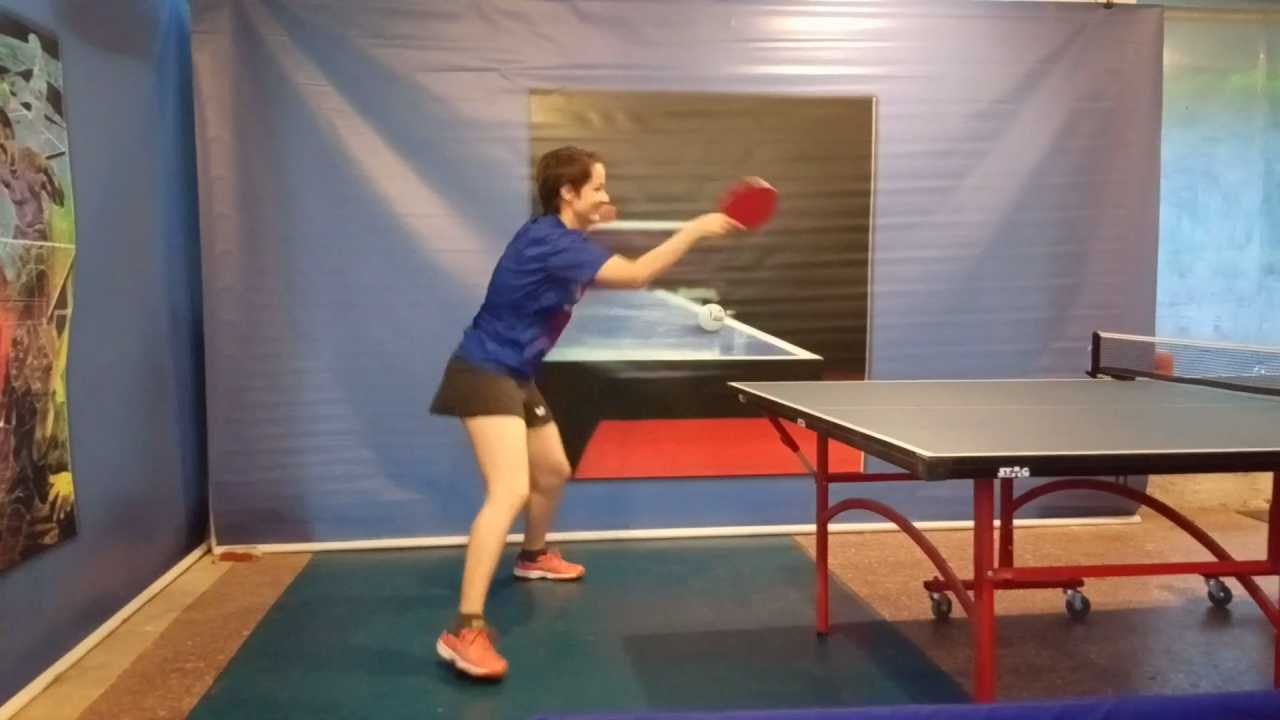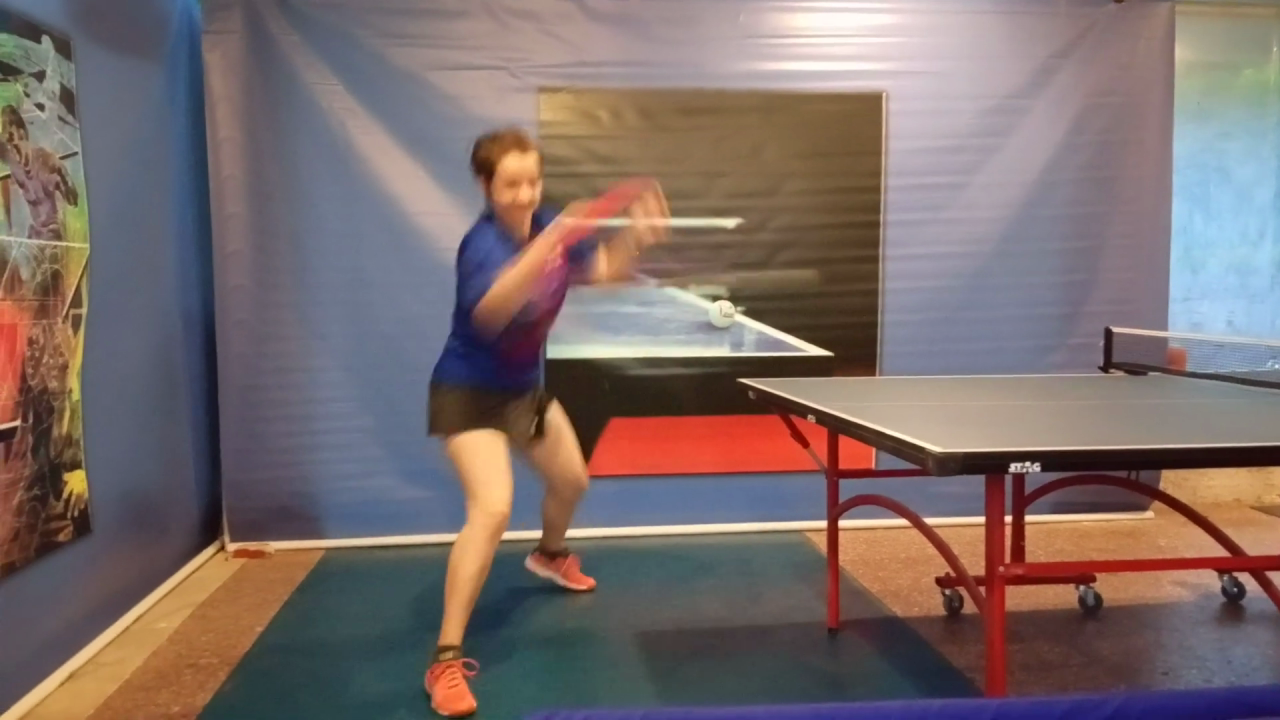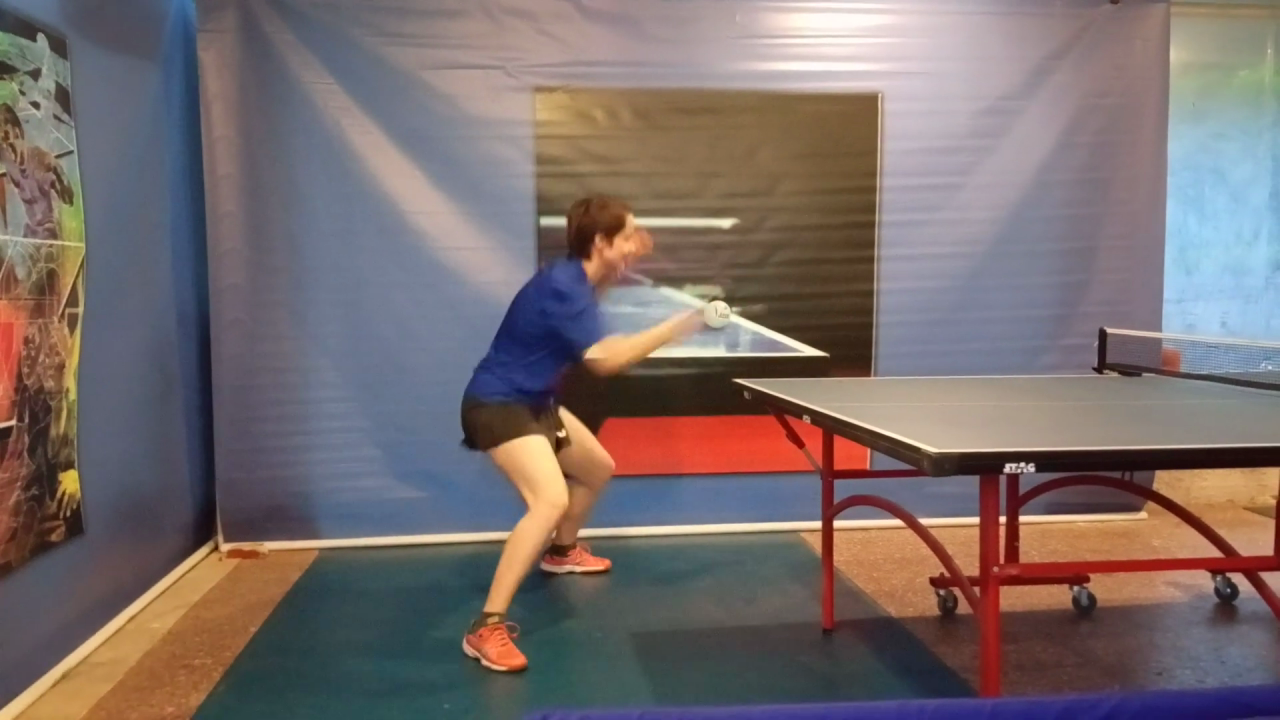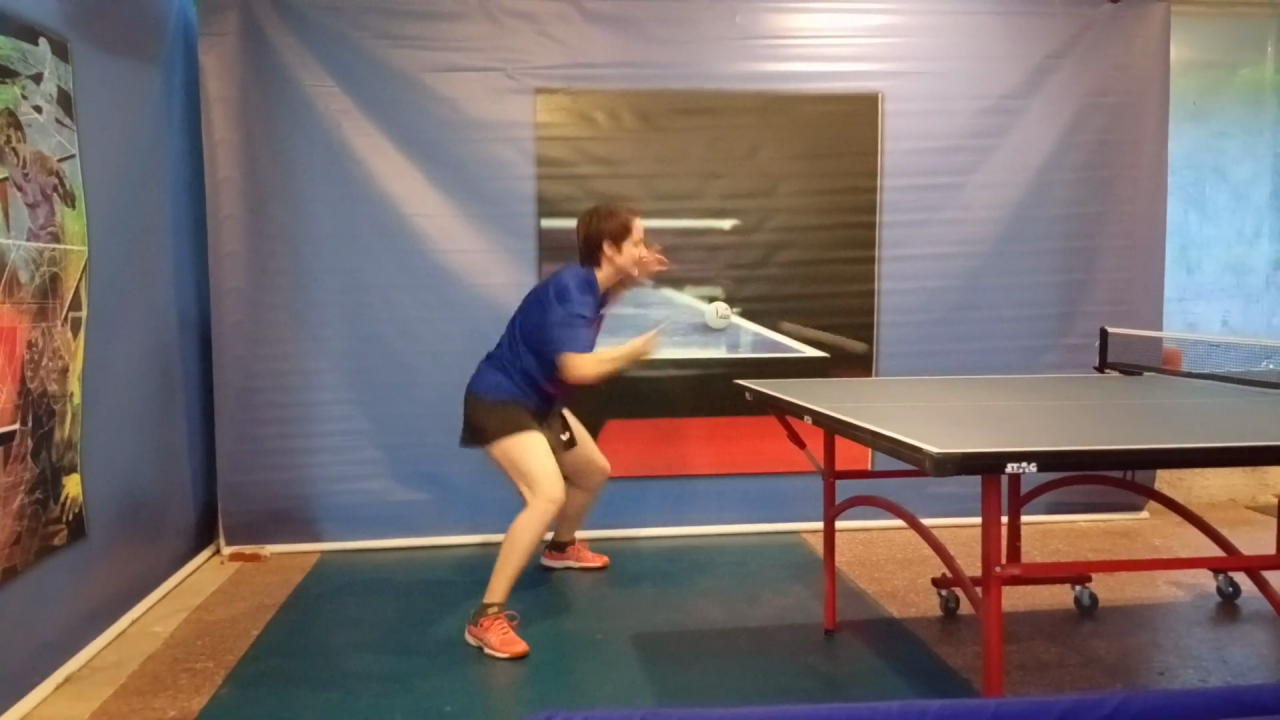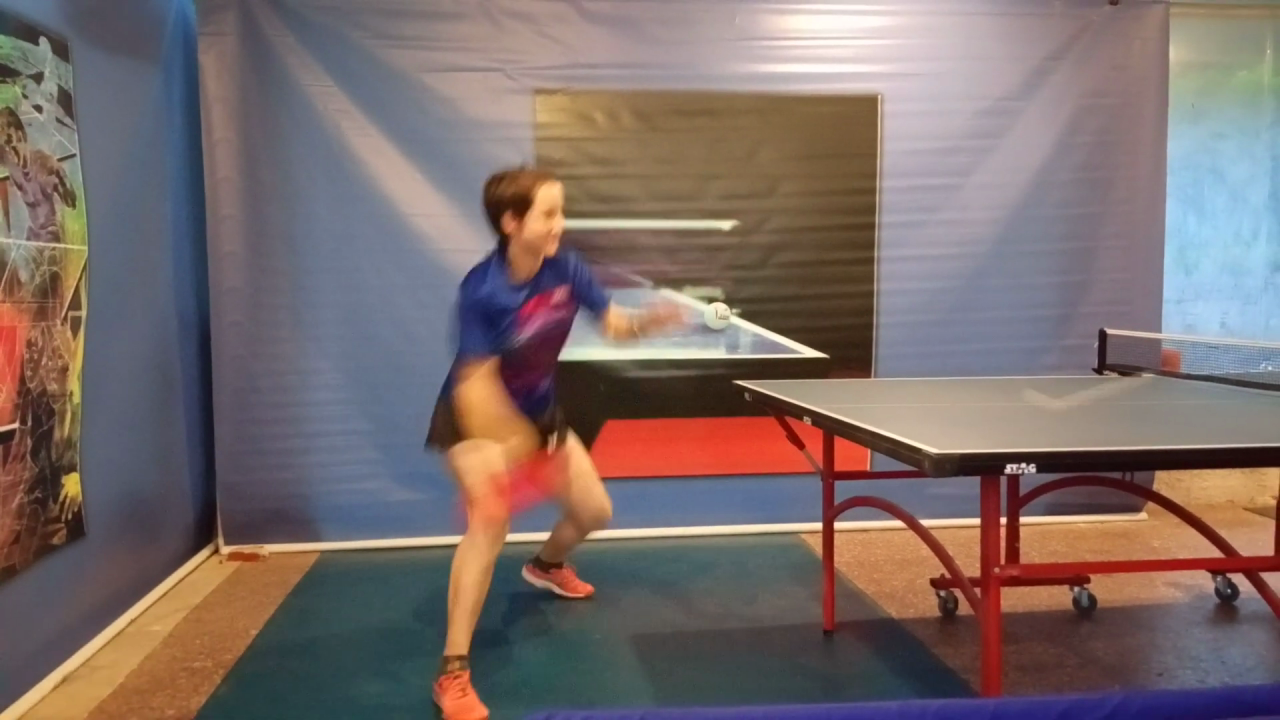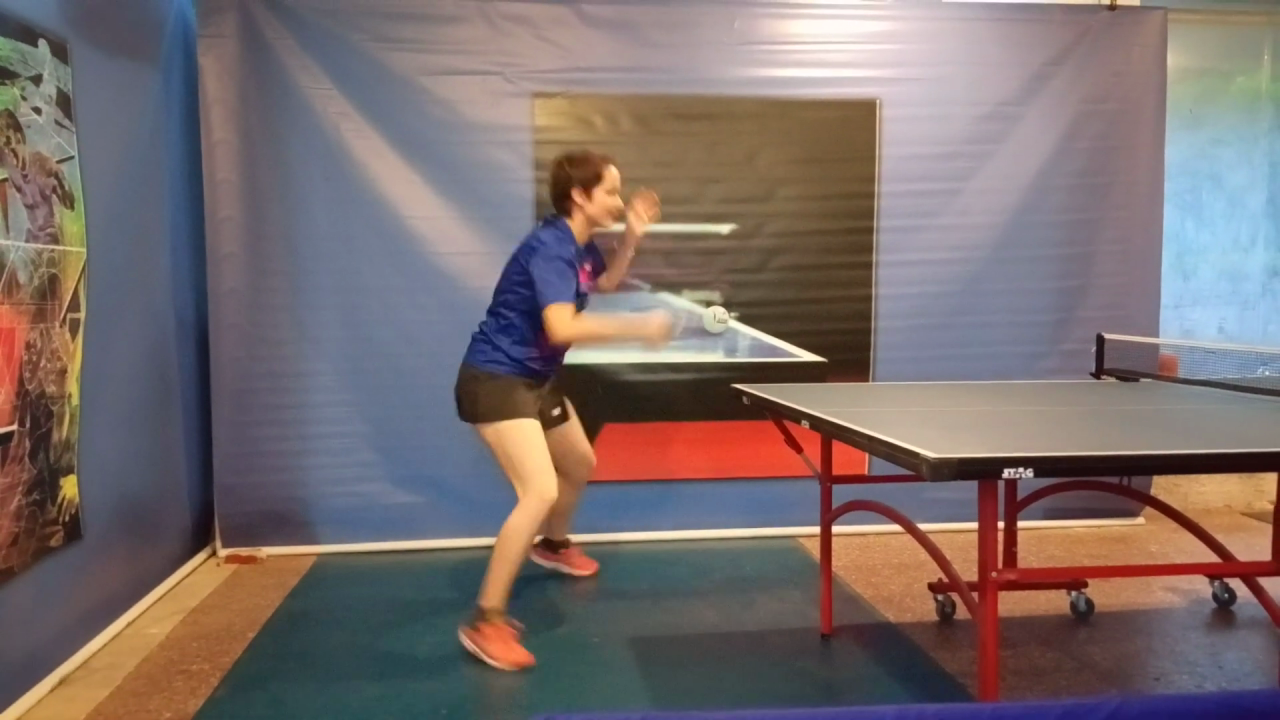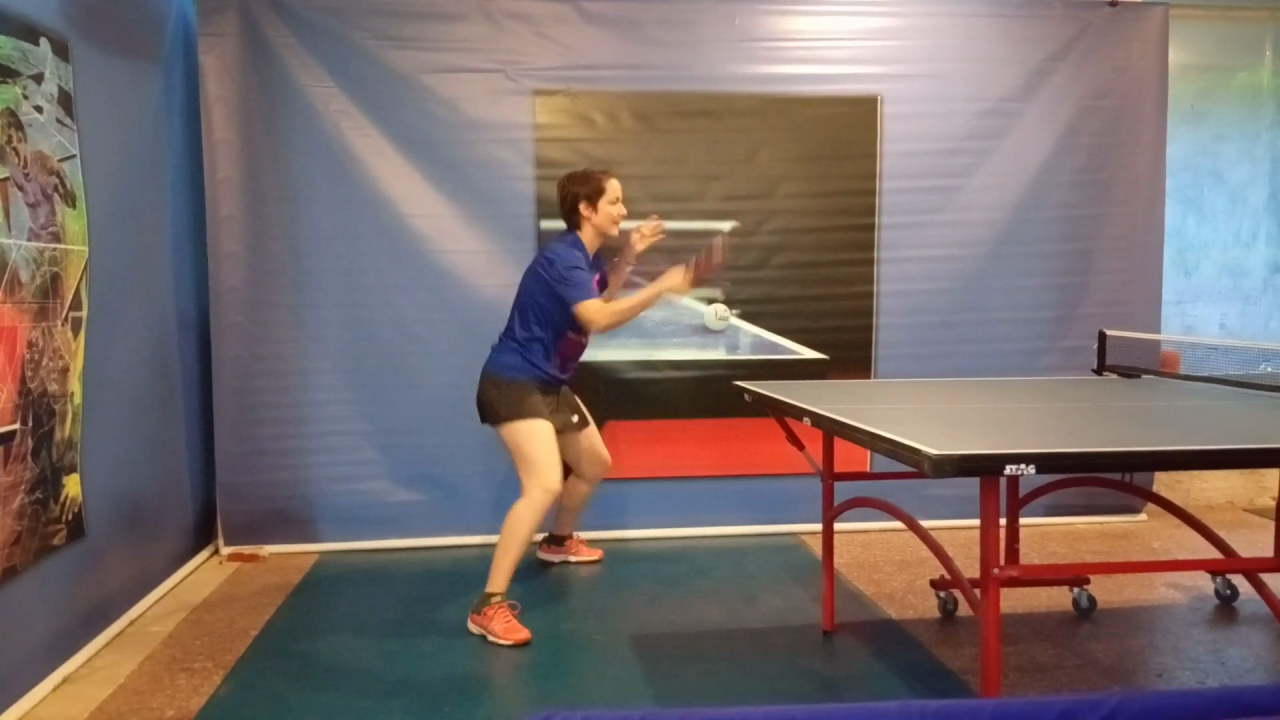
dt=0.7s
person 1, frame 1
left shoulder: (553, 235)
right shoulder: (549, 241)
right elbow: (635, 276)
left wrist: (589, 232)
right wrist: (696, 231)
left hip: (511, 374)
right hip: (483, 375)
left knee: (552, 476)
right knee: (509, 493)
left ankle: (533, 555)
right ankle: (464, 629)
person 1, frame 2
left shoulder: (552, 227)
right shoulder: (481, 244)
left elbow: (607, 270)
right elbow: (493, 310)
left wrist: (635, 234)
right wrist: (543, 250)
left hip: (527, 388)
right hip: (469, 393)
left knee: (572, 479)
right knee: (492, 509)
left ankle: (550, 554)
right ankle: (448, 659)
person 1, frame 3
left shoulder: (573, 279)
right shoulder: (564, 291)
left elbow: (593, 293)
right elbow: (605, 359)
left wrist: (620, 268)
right wrist: (665, 332)
left hip: (530, 402)
right hip: (496, 406)
left knee: (597, 468)
right knee: (549, 504)
left ankle: (562, 550)
right ankle: (488, 627)
person 1, frame 4
left shoulder: (591, 284)
right shoulder: (570, 292)
right elbow: (579, 369)
left wrist: (632, 277)
right wrist: (635, 350)
left hip: (537, 402)
right hip: (499, 403)
left knee: (594, 472)
right knee: (547, 496)
left ankle: (562, 547)
right ankle: (487, 616)
person 1, frame 5
left shoulder: (571, 269)
right shoulder: (482, 289)
left elbow: (617, 323)
right elbow: (475, 383)
left wrist: (652, 318)
right wrist: (502, 450)
left hip: (539, 411)
right hip: (477, 418)
left knee: (595, 513)
right knee: (488, 520)
left ankle: (547, 563)
right ankle: (454, 670)
person 1, frame 6
left shoulder: (579, 244)
right shoulder: (548, 248)
left elbow: (605, 284)
right elbow: (563, 329)
left wrist: (631, 234)
right wrist: (636, 327)
left hip: (534, 378)
right hip: (497, 377)
left knee: (580, 467)
right knee: (541, 493)
left ankle: (552, 545)
right ankle: (486, 621)
person 1, frame 7
left shoulder: (590, 255)
right shoulder: (563, 258)
left elbow: (606, 296)
right elbow: (600, 318)
left wrist: (629, 253)
right wrist: (660, 288)
left hip: (550, 382)
right hip: (515, 383)
left knee: (595, 463)
right knee: (545, 485)
left ankle: (558, 540)
right ankle: (490, 605)
